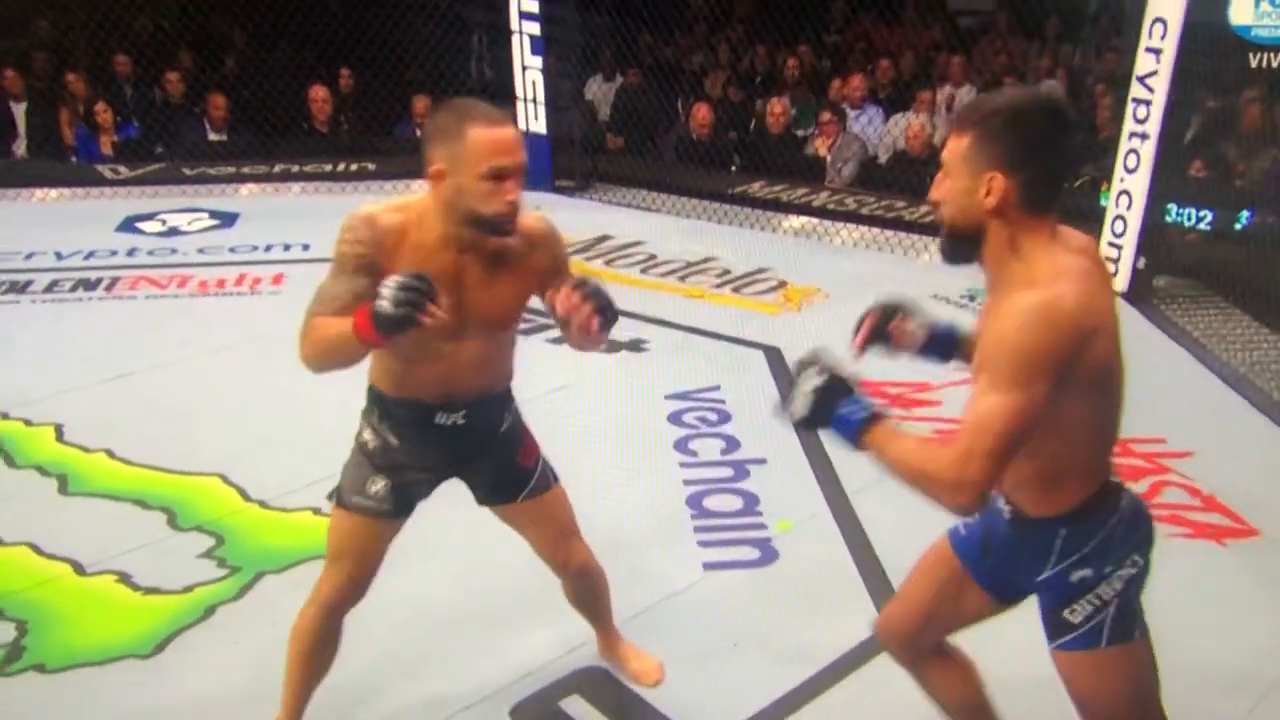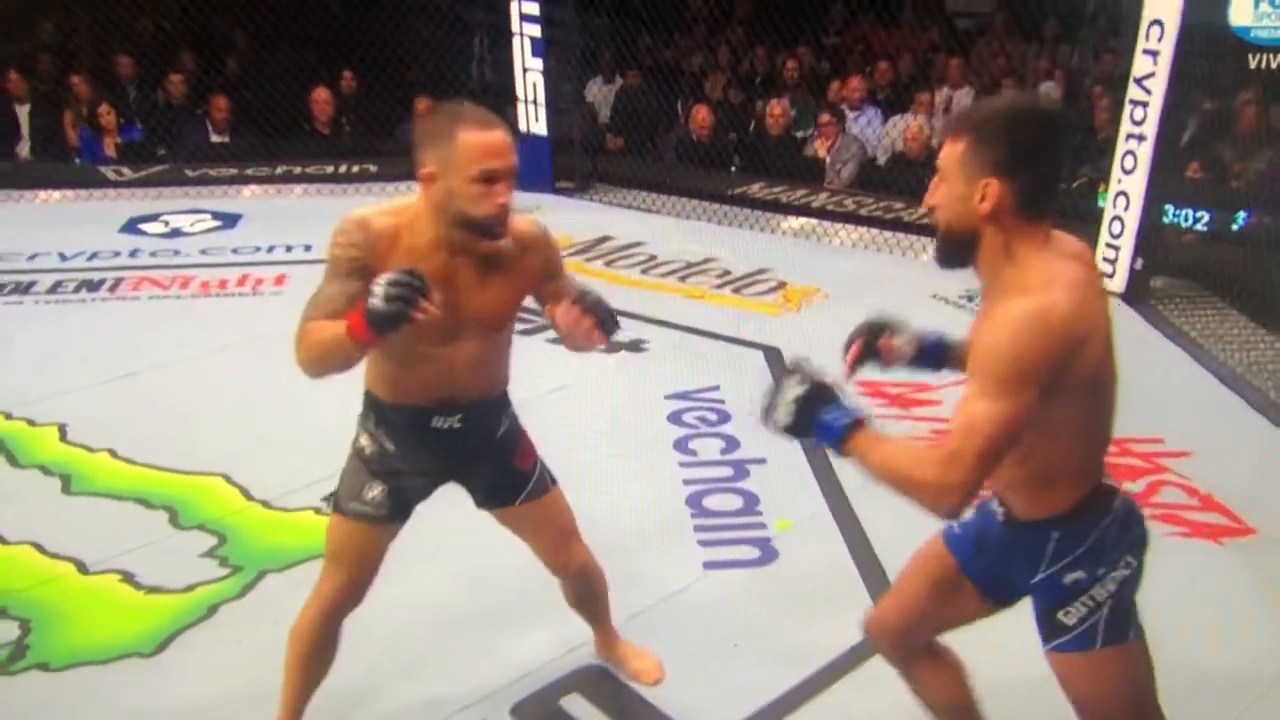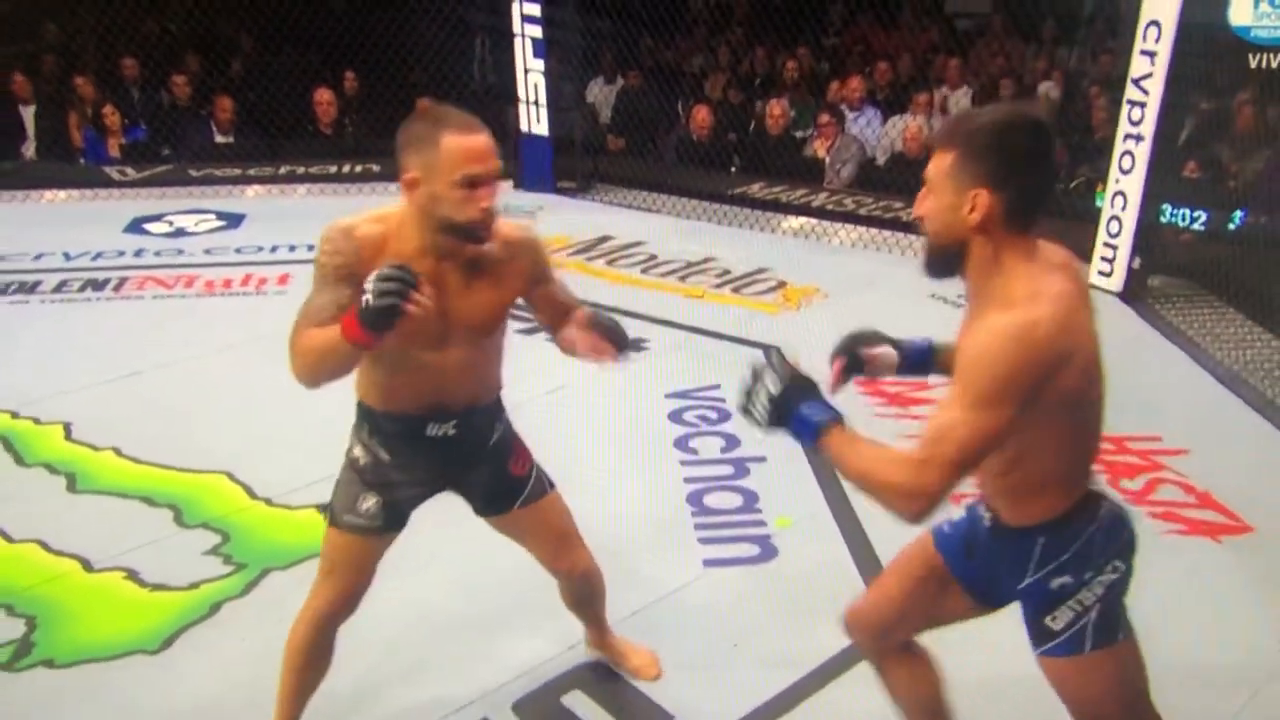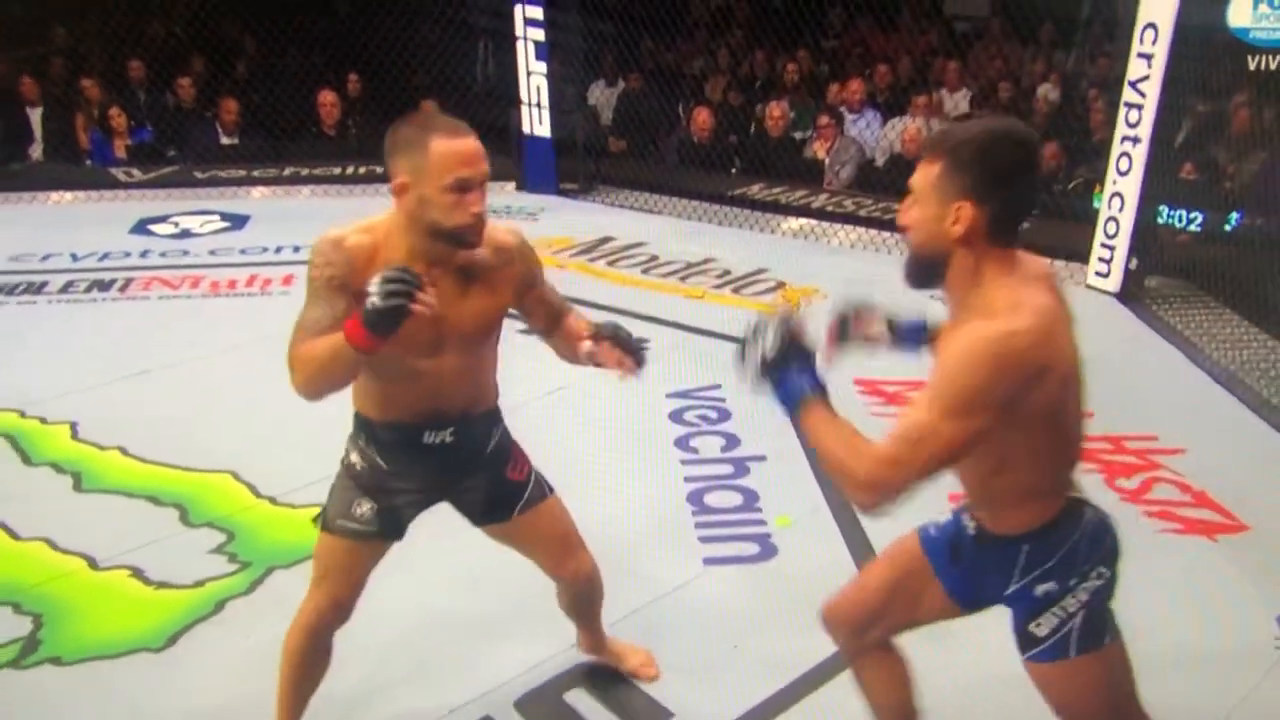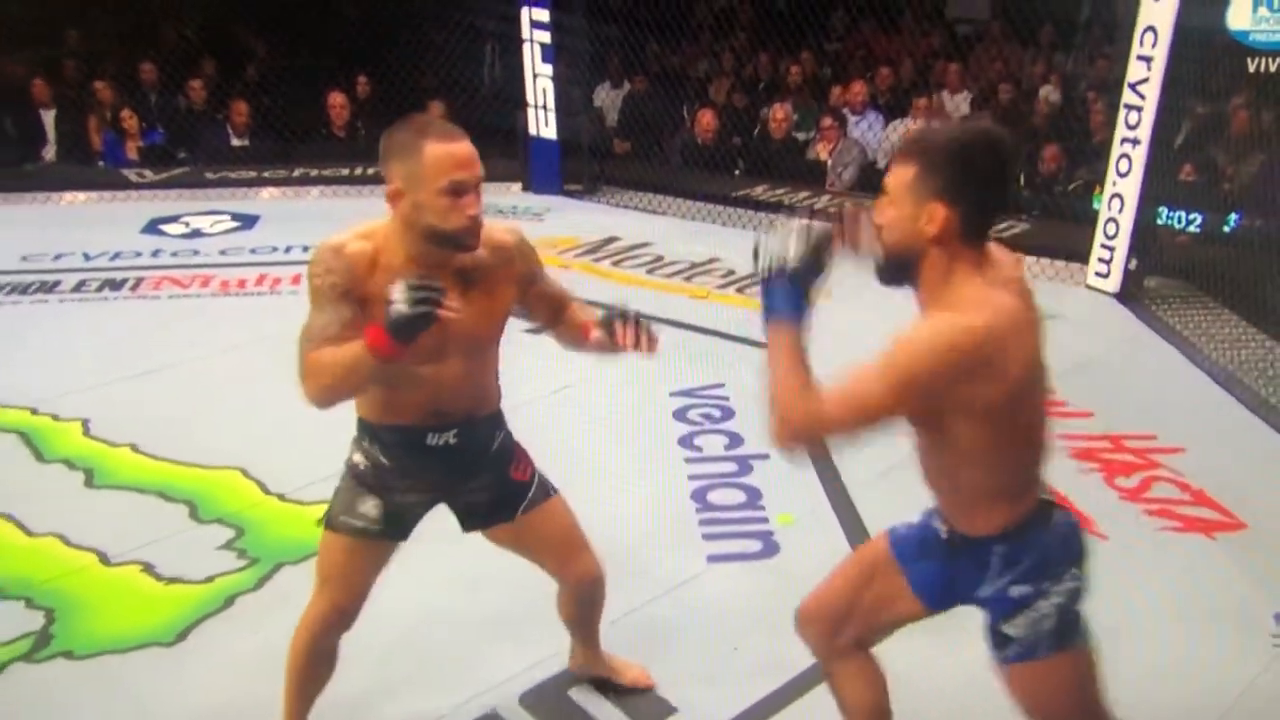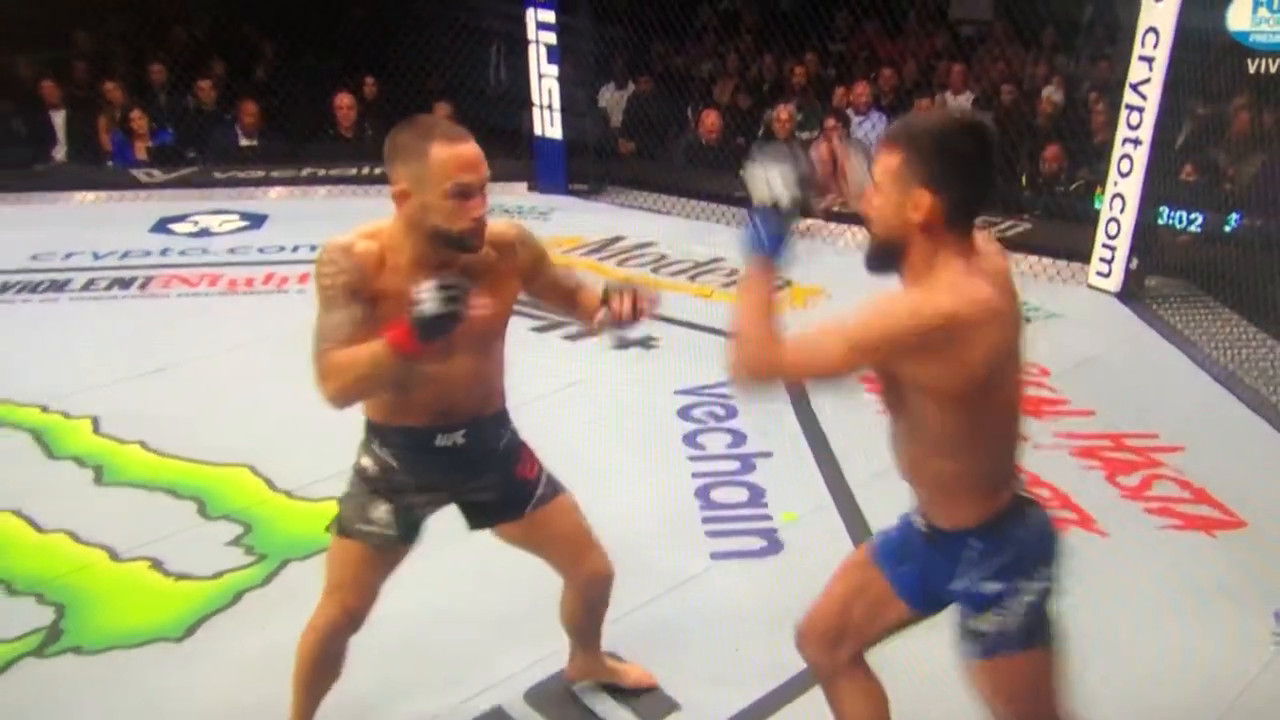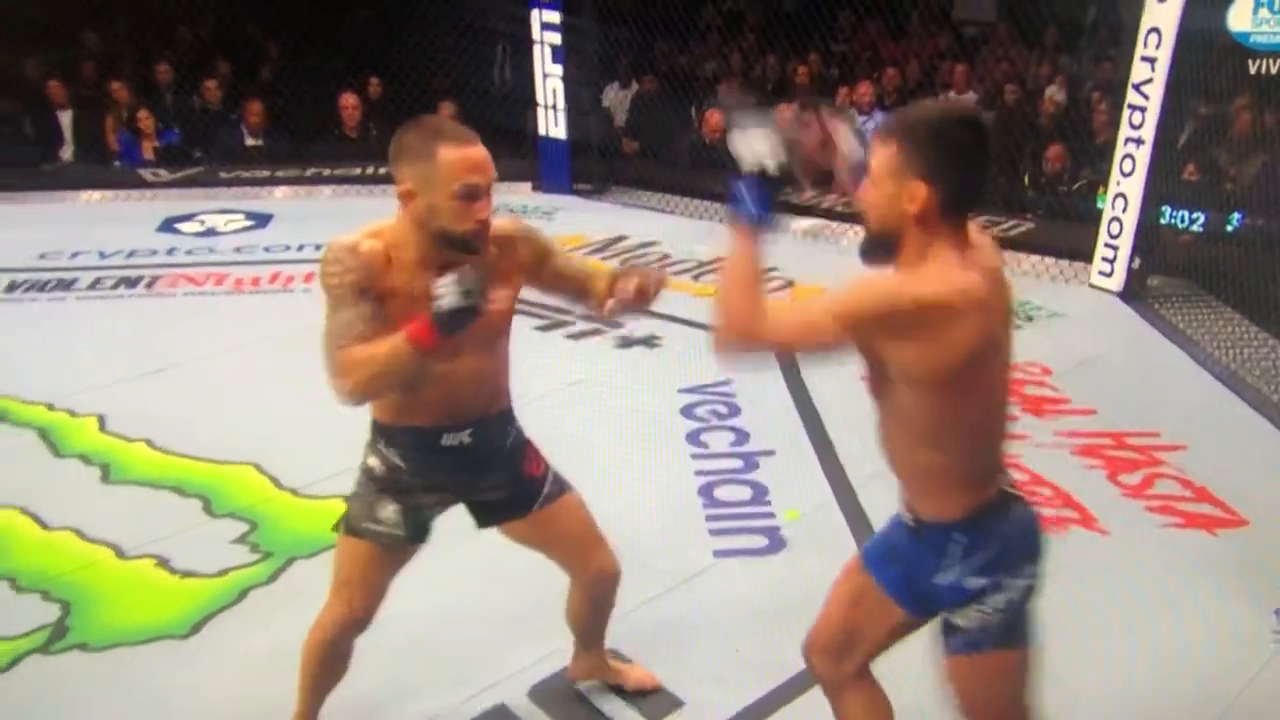
dt=0.1s
person 1, frame 1
left shoulder: (1042, 300)
right shoulder: (1058, 250)
left elbow: (963, 482)
left wrist: (851, 415)
right wrist: (939, 340)
left hip: (1081, 544)
right hip: (1016, 518)
right knee: (903, 633)
person 1, frame 2
left shoulder: (1035, 307)
right shoulder: (1051, 255)
left elbow: (947, 486)
left wrist: (835, 422)
right wrist: (929, 351)
left hip: (1074, 545)
right hip: (1008, 520)
right knee: (894, 630)
person 1, frame 3
left shoulder: (1022, 322)
right shoulder: (1040, 265)
left elbow: (914, 492)
left wrist: (811, 421)
right wrist: (915, 357)
left hip: (1064, 551)
right hip: (997, 524)
right knee: (873, 629)
person 1, frame 4
left shoulder: (997, 335)
right shoulder: (1015, 277)
left elbow: (873, 483)
left wrist: (796, 381)
right wrist: (905, 331)
left hip: (1049, 558)
right hip: (980, 530)
right knee: (849, 623)
person 1, frame 5
left shoulder: (957, 334)
right shoulder: (989, 270)
left elbow: (796, 425)
left wrist: (785, 305)
right wrist: (875, 241)
left hip: (1020, 559)
right hip: (952, 530)
right knee: (825, 626)
person 1, frame 6
left shoulder: (933, 314)
right shoulder: (977, 256)
left elbow: (755, 363)
left wrist: (764, 238)
right wrist: (867, 173)
left hip: (994, 555)
right hip: (932, 529)
right knee: (824, 645)
person 1, frame 7
left shoulder: (913, 300)
right shoulder: (965, 252)
left elbow: (741, 331)
left wrist: (747, 204)
right wrist: (863, 159)
left hip: (976, 549)
right hip: (928, 528)
right knee: (829, 655)
person 2, frame 1
left shoulder: (533, 239)
right shoulder: (377, 234)
left elbow: (577, 328)
right elbow: (314, 351)
left wrist: (589, 320)
right wrist: (375, 322)
left hip: (491, 421)
right hip: (399, 427)
left knee: (572, 558)
right knee: (337, 590)
left ankle: (611, 641)
person 2, frame 2
left shoulder: (526, 242)
right shoulder: (370, 237)
left elbow: (570, 326)
right elbow: (310, 355)
left wrist: (587, 326)
right wrist: (368, 322)
left hip: (487, 424)
right hip: (396, 433)
left knee: (571, 559)
right knee: (336, 593)
left ankle: (609, 641)
person 2, frame 3
left shoulder: (512, 248)
right shoulder: (355, 245)
left elbow: (560, 317)
right elbow: (305, 366)
left wrist: (590, 333)
right wrist: (363, 324)
left hip: (483, 433)
right hip: (390, 441)
left knee: (575, 565)
right knee: (331, 602)
left ankle: (602, 639)
person 2, frame 4
left shoulder: (505, 253)
right shoulder: (347, 255)
left elbow: (556, 323)
right elbow: (306, 379)
left wrist: (595, 342)
right wrist: (366, 328)
left hip: (480, 441)
right hip: (387, 450)
left knee: (576, 569)
right knee: (326, 607)
left ankle: (595, 640)
person 2, frame 5
left shoulder: (502, 251)
right shoulder: (345, 262)
left elbow: (561, 314)
right elbow: (318, 386)
left wrist: (603, 328)
right wrist: (388, 335)
left hip: (484, 443)
right hip: (390, 454)
left knee: (583, 573)
right knee: (331, 610)
left ankle: (587, 655)
person 2, frame 6
left shoulder: (506, 246)
right shoulder: (353, 262)
left elbow: (574, 297)
right elbow: (335, 385)
left wrist: (610, 302)
right wrist: (410, 334)
left hip: (490, 443)
right hip: (399, 455)
left knee: (592, 571)
right knee: (340, 613)
left ankle: (586, 660)
person 2, frame 7
left shoulder: (504, 243)
right shoulder: (357, 260)
left elbow: (584, 282)
right elbow: (352, 380)
left wrist: (620, 287)
right wrist: (434, 324)
left hip: (496, 441)
right hip: (406, 455)
left knee: (599, 570)
right knee: (347, 614)
left ankle: (590, 660)
